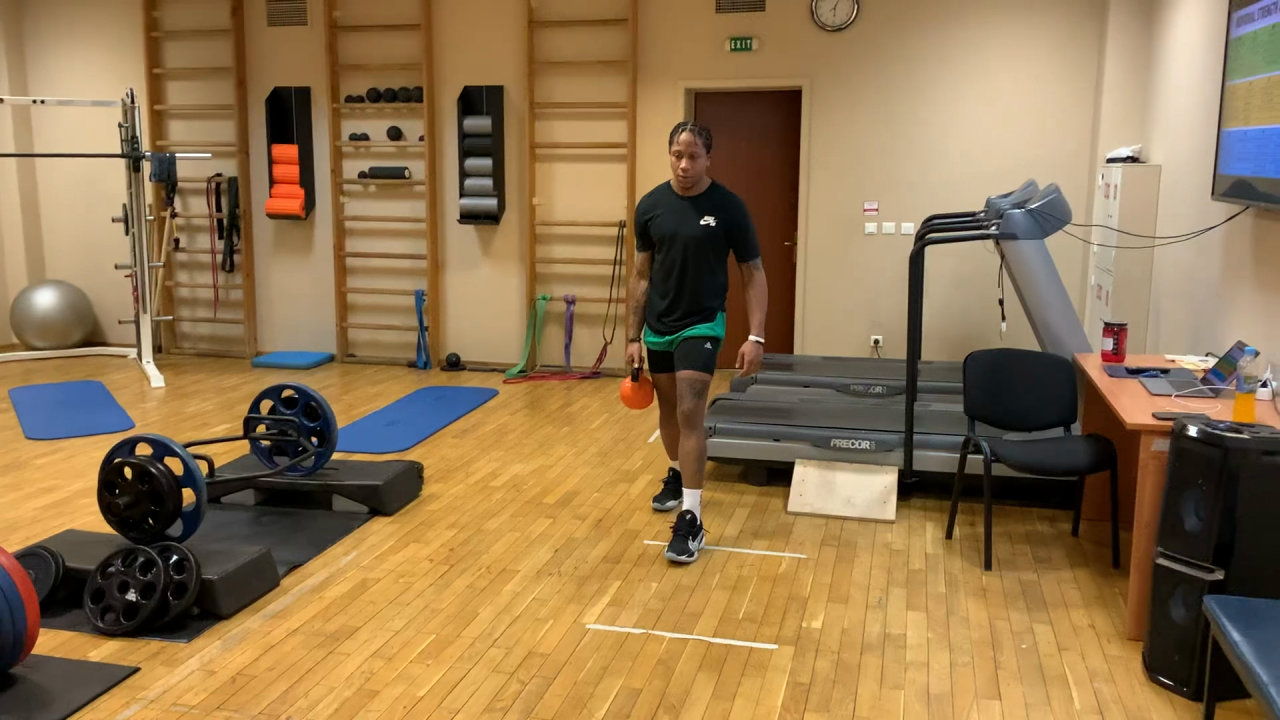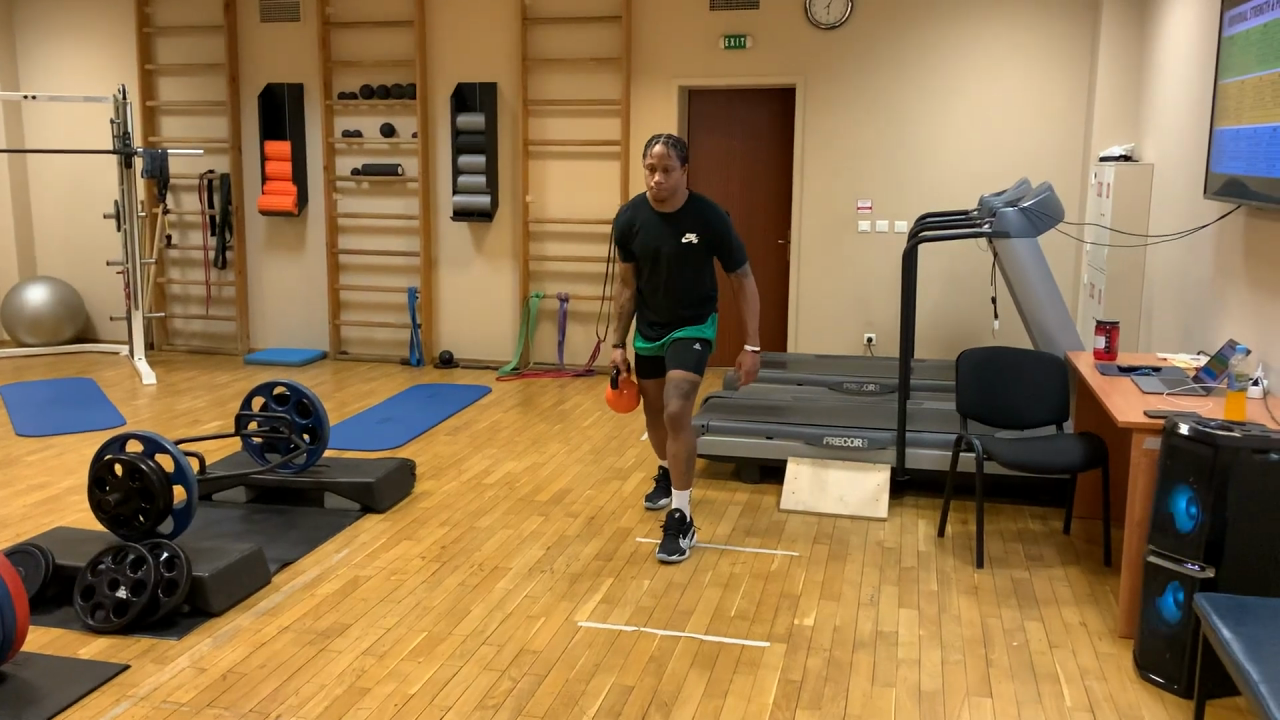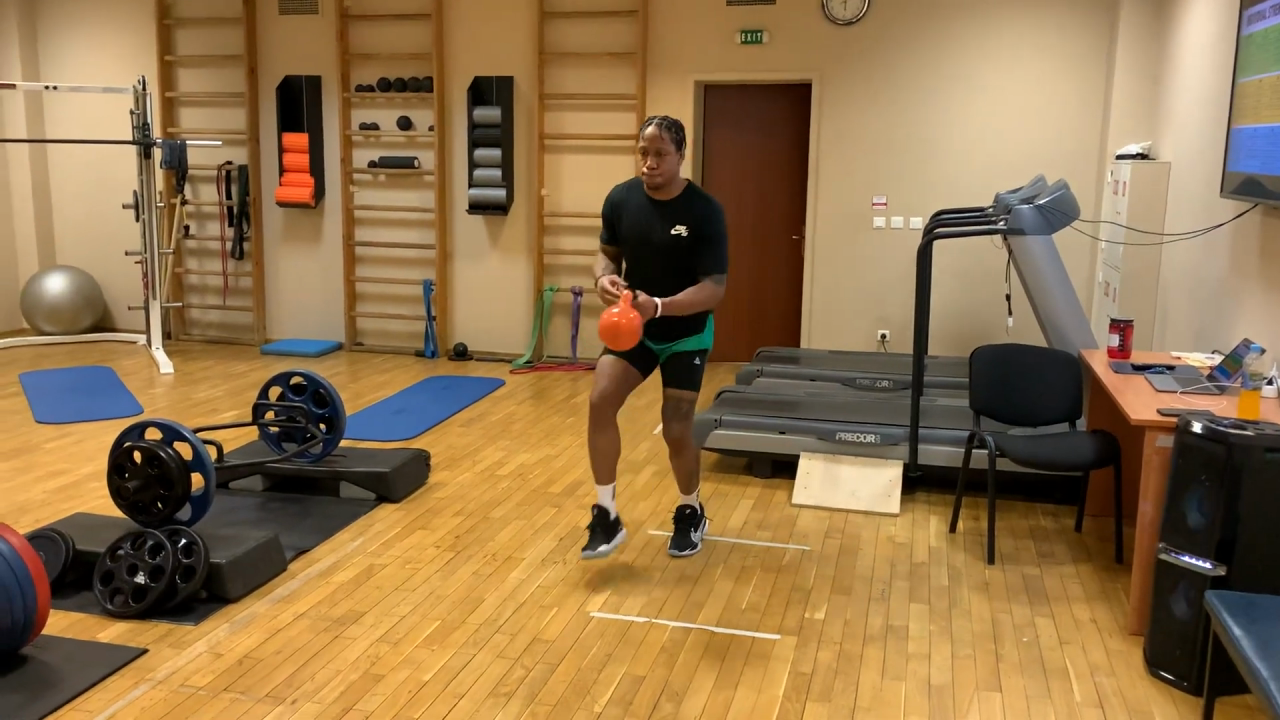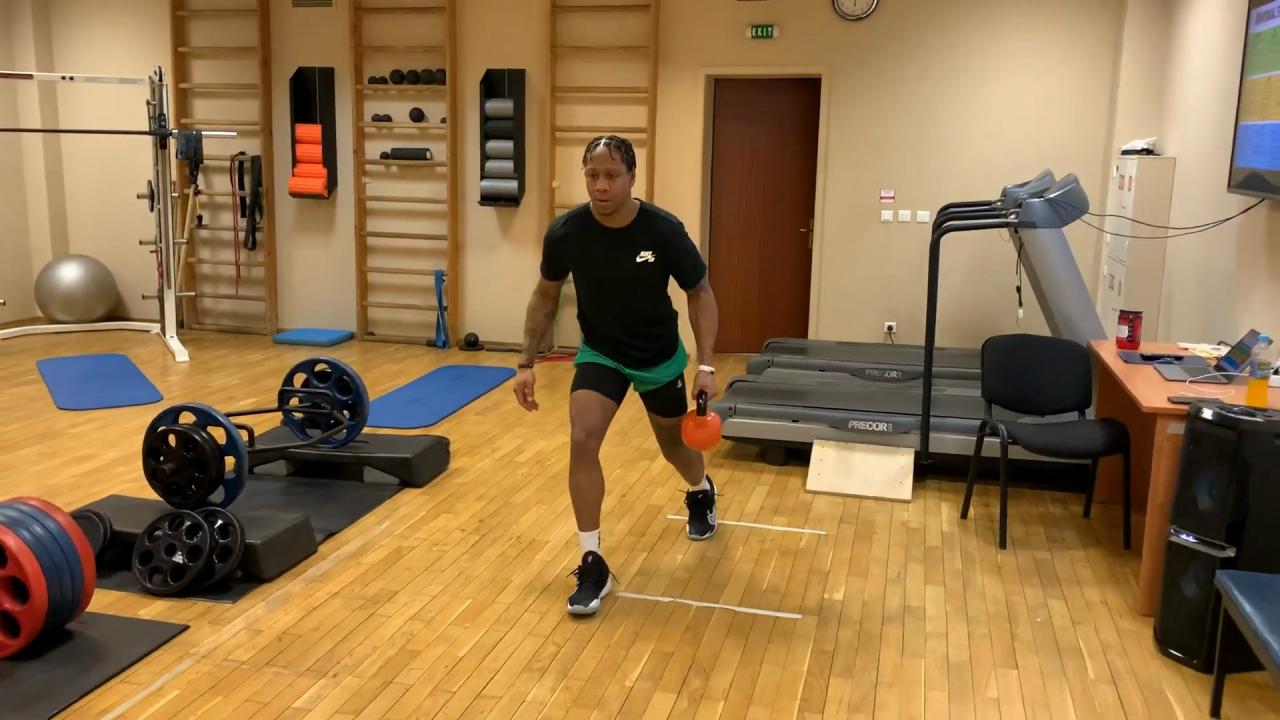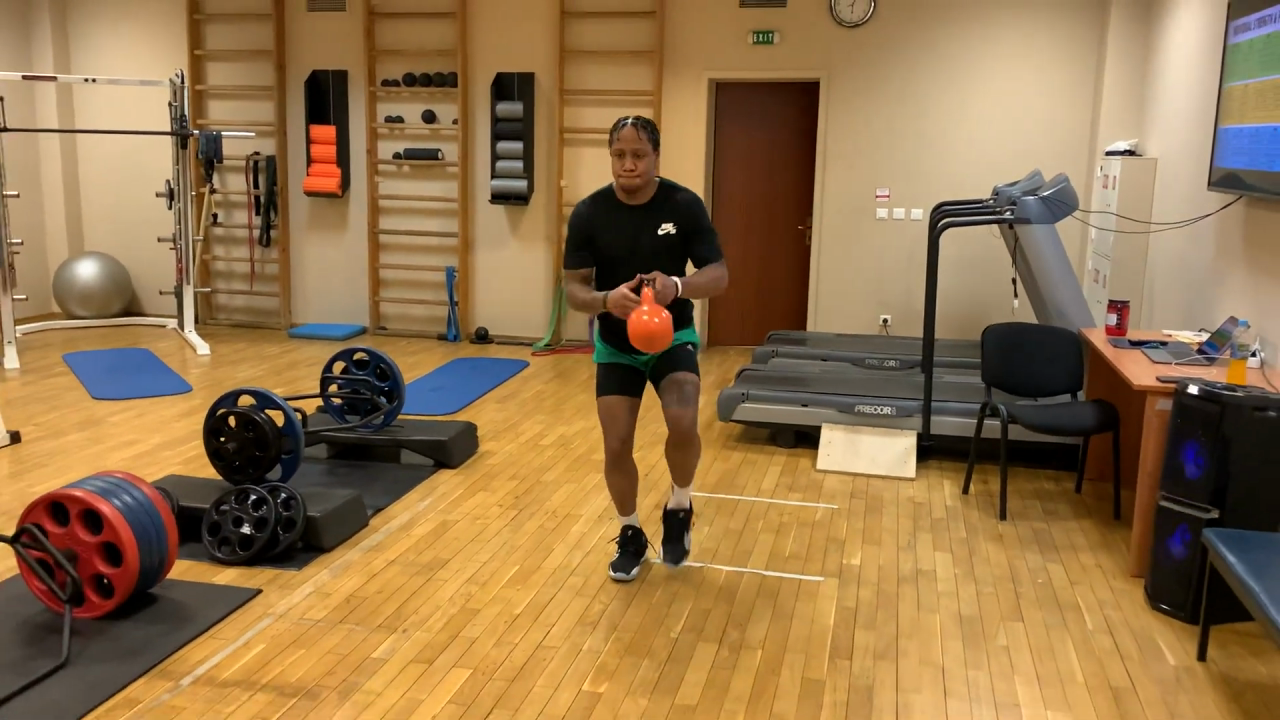
dt=0.7s
person 1, frame 1
left shoulder: (728, 207)
right shoulder: (650, 205)
left elbow: (753, 273)
right elbow: (642, 274)
left wrist: (755, 335)
right wrist: (634, 335)
left hip: (702, 325)
right hip: (657, 327)
left knee: (690, 413)
right knee: (667, 409)
left ankle: (690, 519)
right ankle: (676, 476)
person 1, frame 2
left shoulder: (709, 218)
right shoulder: (628, 218)
left elbow: (742, 280)
right elbow: (627, 283)
left wrist: (751, 346)
right wrist: (618, 342)
left hip: (692, 326)
right hip: (648, 330)
left knee: (676, 412)
right knee: (654, 412)
left ankle: (681, 517)
right ankle: (666, 473)
person 1, frame 3
left shoulder: (704, 211)
right shoulder: (620, 200)
left elbow: (715, 287)
right elbow: (608, 252)
left wrist: (662, 305)
right wrist: (605, 278)
left hip: (686, 331)
left knee: (676, 430)
right knee: (600, 404)
left ankle: (691, 513)
right ankle: (605, 514)
person 1, frame 4
left shoulder: (664, 231)
right shoulder: (565, 232)
left elbow: (700, 292)
right elbow: (546, 295)
left wrist: (705, 365)
right wrist: (527, 363)
left hip: (659, 356)
right hip: (599, 352)
left knee: (675, 445)
right knee: (582, 443)
left ankle: (701, 492)
right ankle: (592, 564)
person 1, frame 5
left shoulder: (684, 205)
right shoulder: (588, 213)
left elbow: (718, 275)
right elbow: (573, 288)
left wrist: (677, 285)
right wrist: (606, 299)
left hip: (672, 334)
right hip: (616, 343)
left knee: (683, 427)
right knee: (616, 446)
left ankle: (679, 507)
right ankle: (629, 533)
